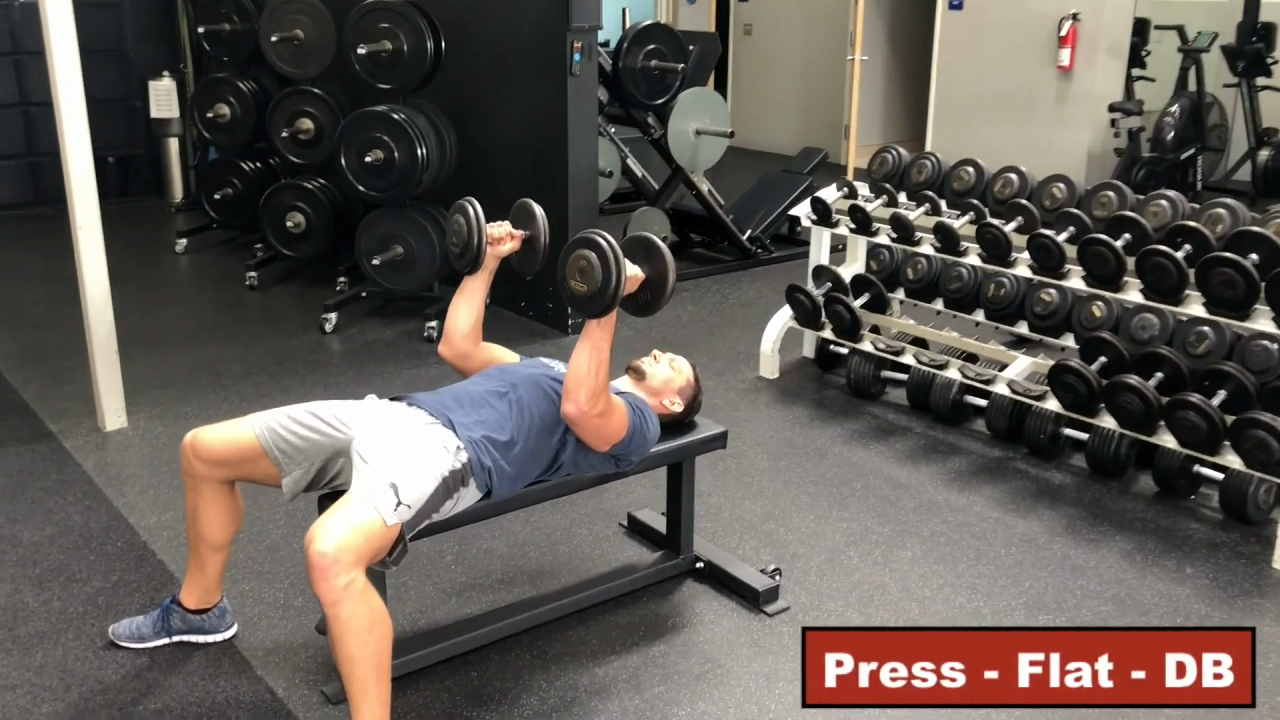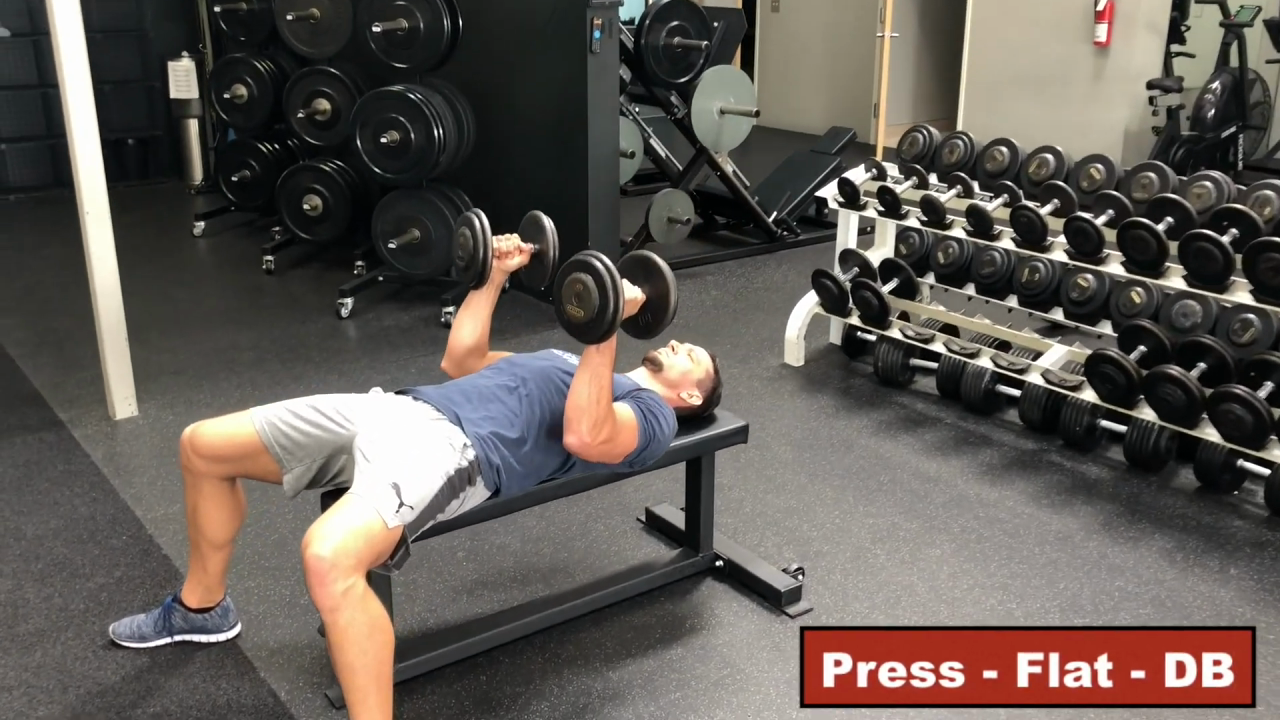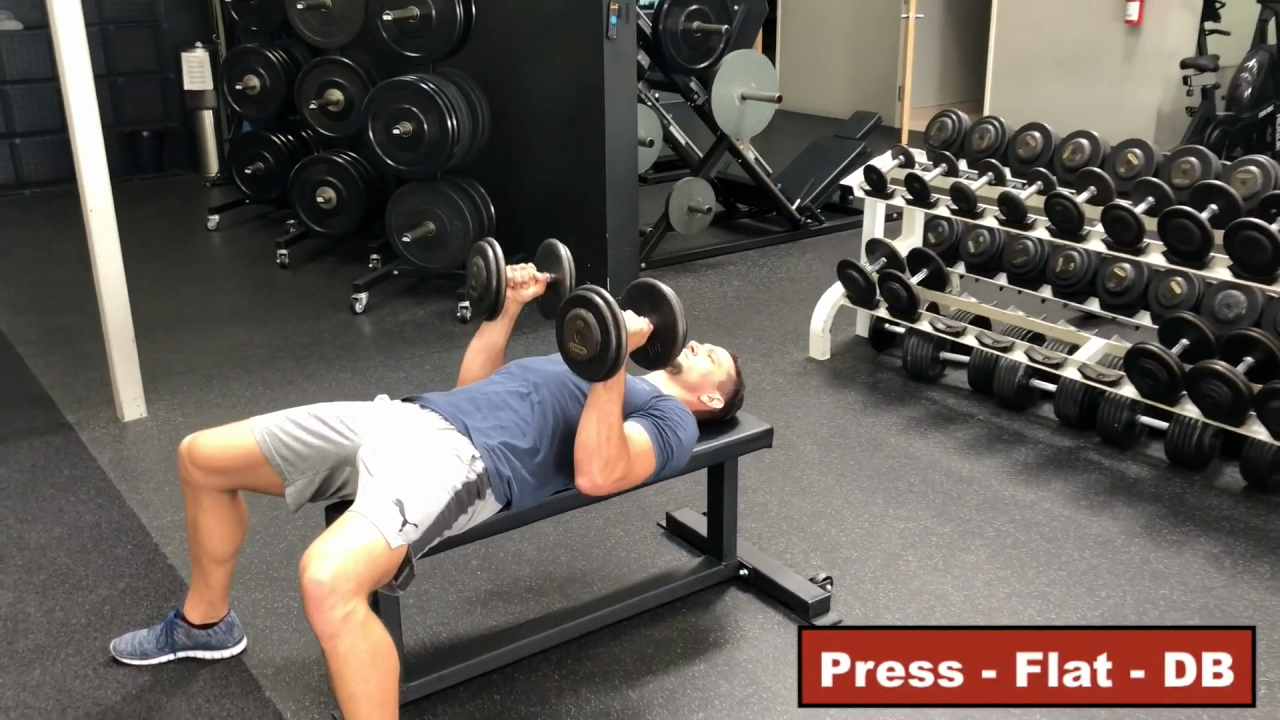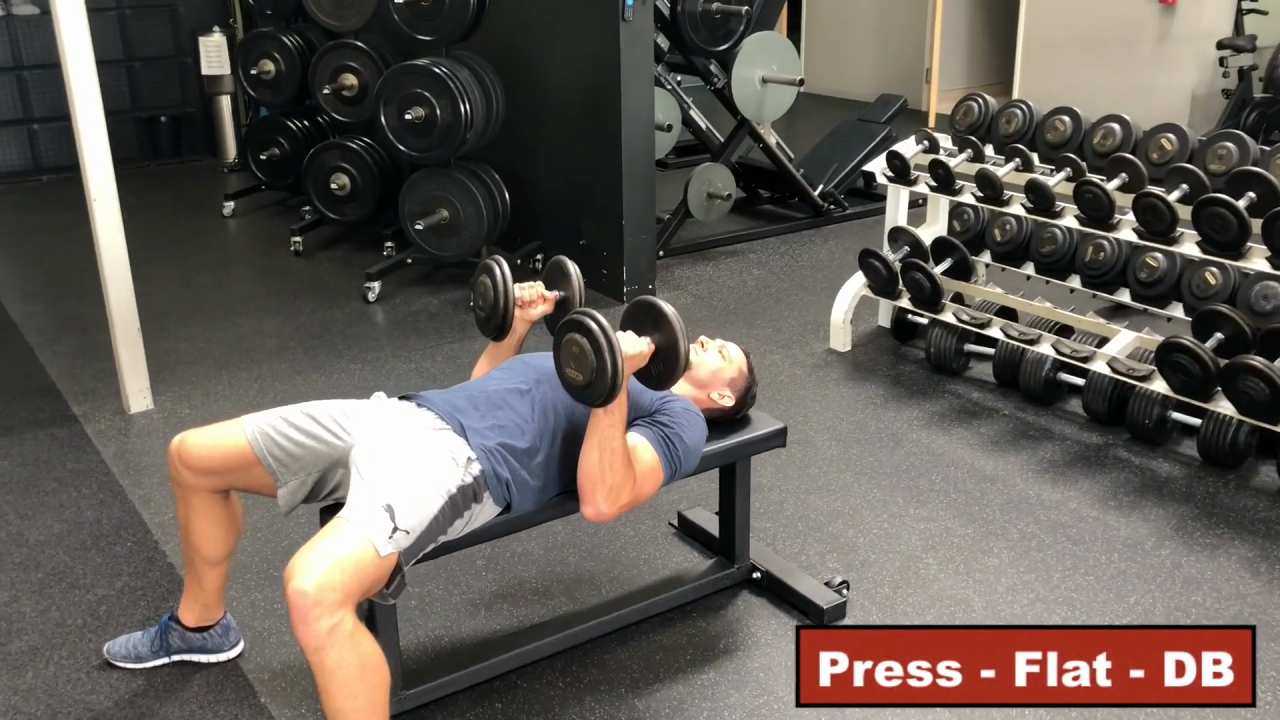
dt=0.4s
person 1, frame 1
left shoulder: (635, 424)
right shoulder: (556, 370)
left elbow: (580, 409)
right elbow: (457, 345)
left wrist: (607, 307)
right wrist: (489, 261)
left hip: (450, 450)
right hip: (393, 414)
left knee: (332, 555)
right knee: (202, 451)
right ankle: (200, 607)
person 1, frame 2
left shoulder: (652, 415)
right shoulder: (573, 366)
left elbow: (583, 436)
right elbow: (460, 360)
left wrist: (608, 327)
right wrist: (494, 275)
left hip: (456, 447)
right hip: (398, 407)
left knee: (329, 558)
right knee: (202, 446)
right ankle: (202, 606)
person 1, frame 3
left shoulder: (672, 420)
right shoulder: (596, 371)
left elbow: (595, 474)
right wrist: (509, 306)
left hip: (461, 458)
right hip: (404, 416)
left knee: (329, 583)
right knee: (200, 457)
right ankle: (205, 621)
person 1, frame 4
left shoulder: (679, 423)
left elbow: (600, 501)
left wrist: (615, 381)
right wrist: (517, 324)
left hip: (458, 461)
right hip: (402, 414)
left knee: (314, 593)
right knee: (191, 456)
right ankle: (201, 625)
